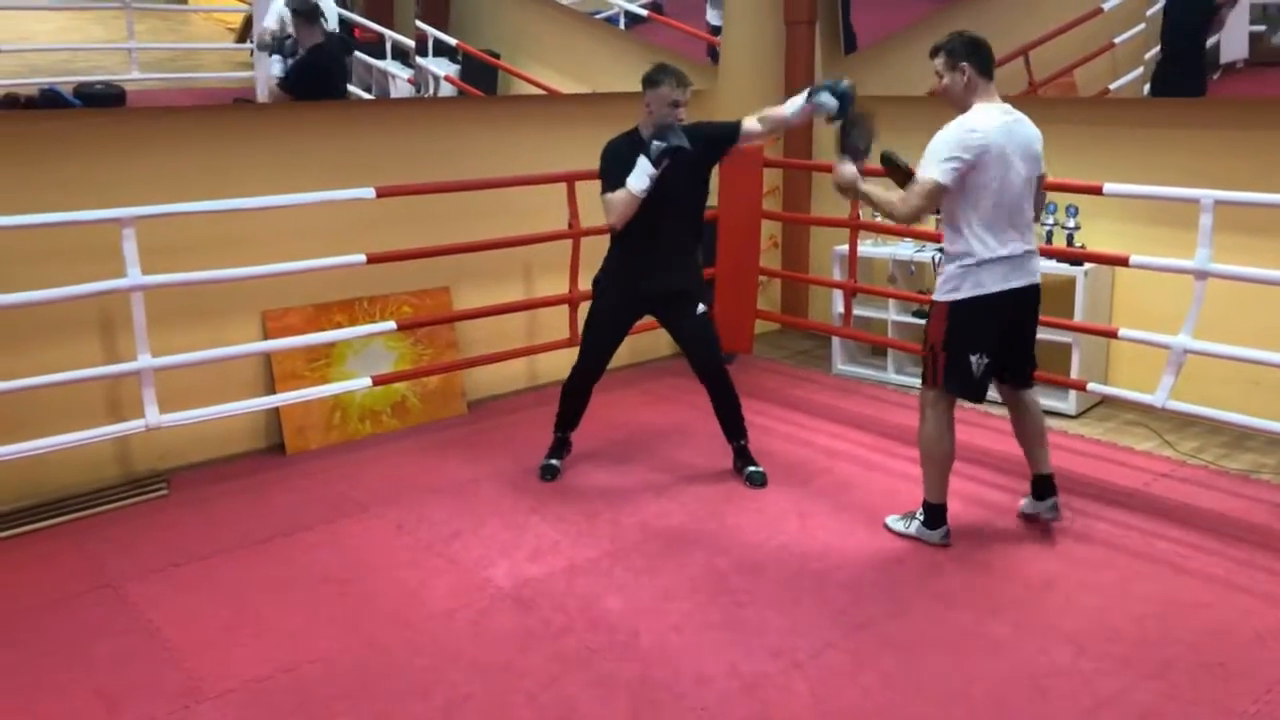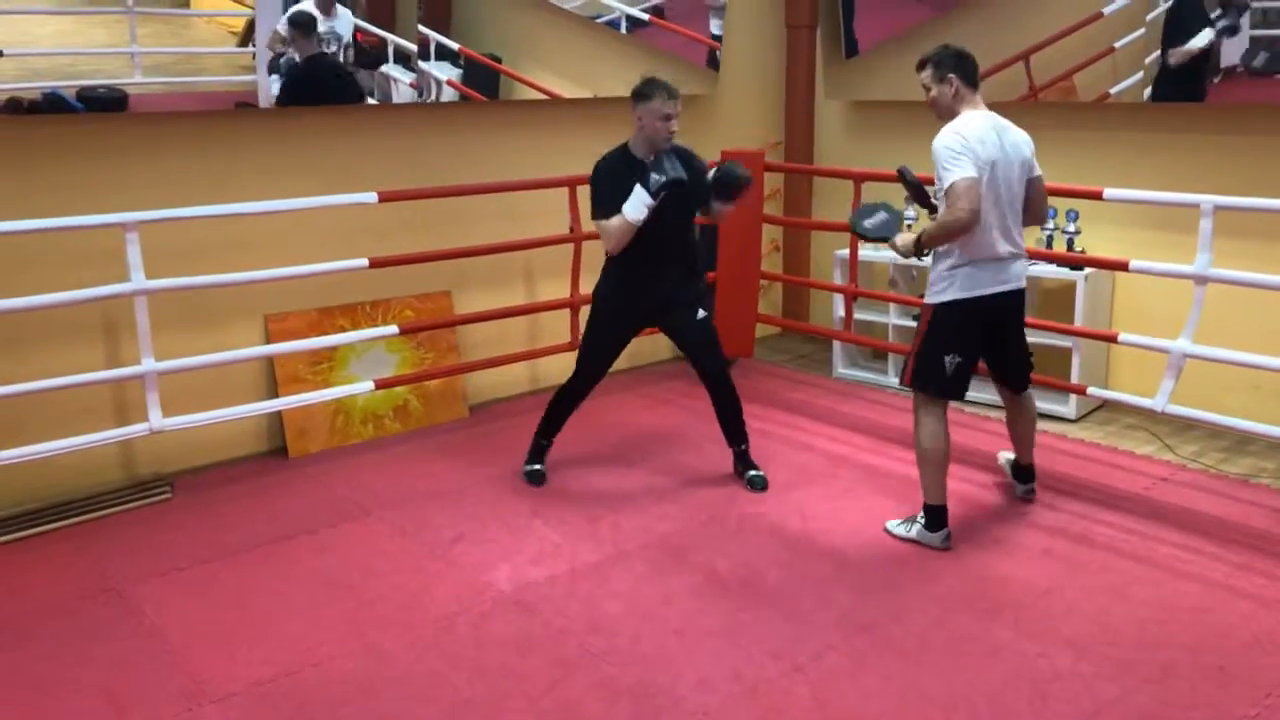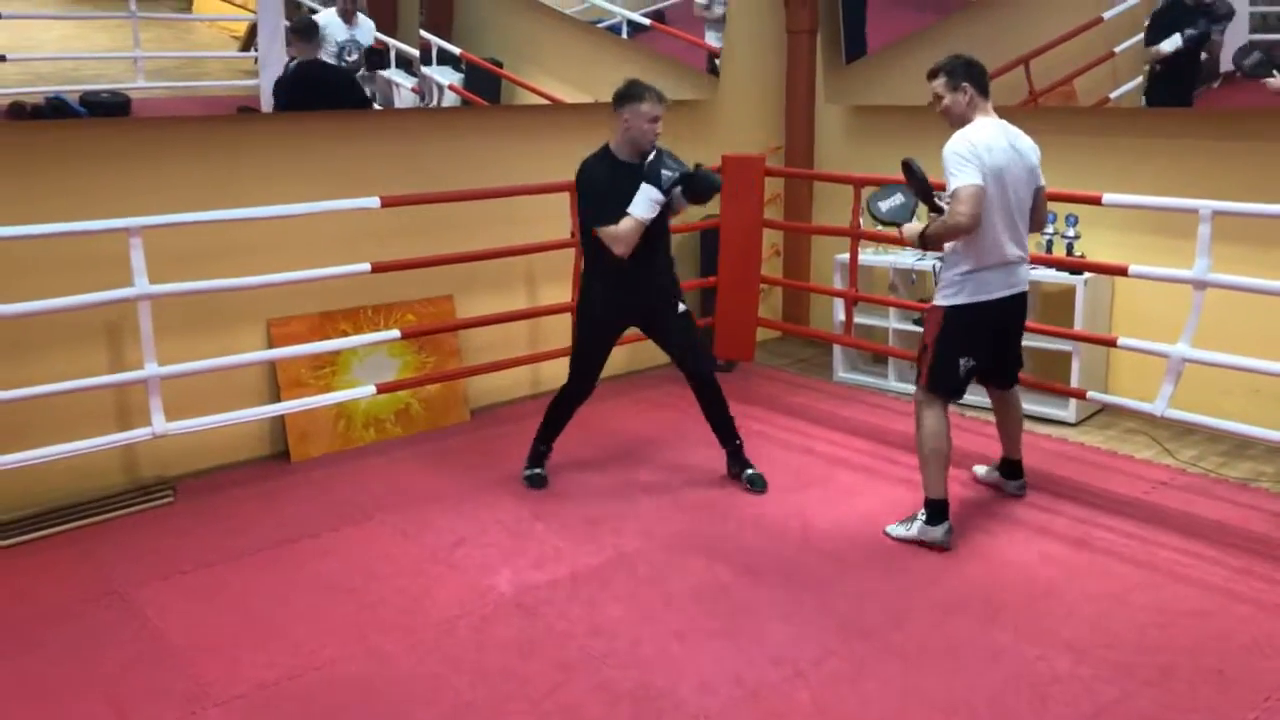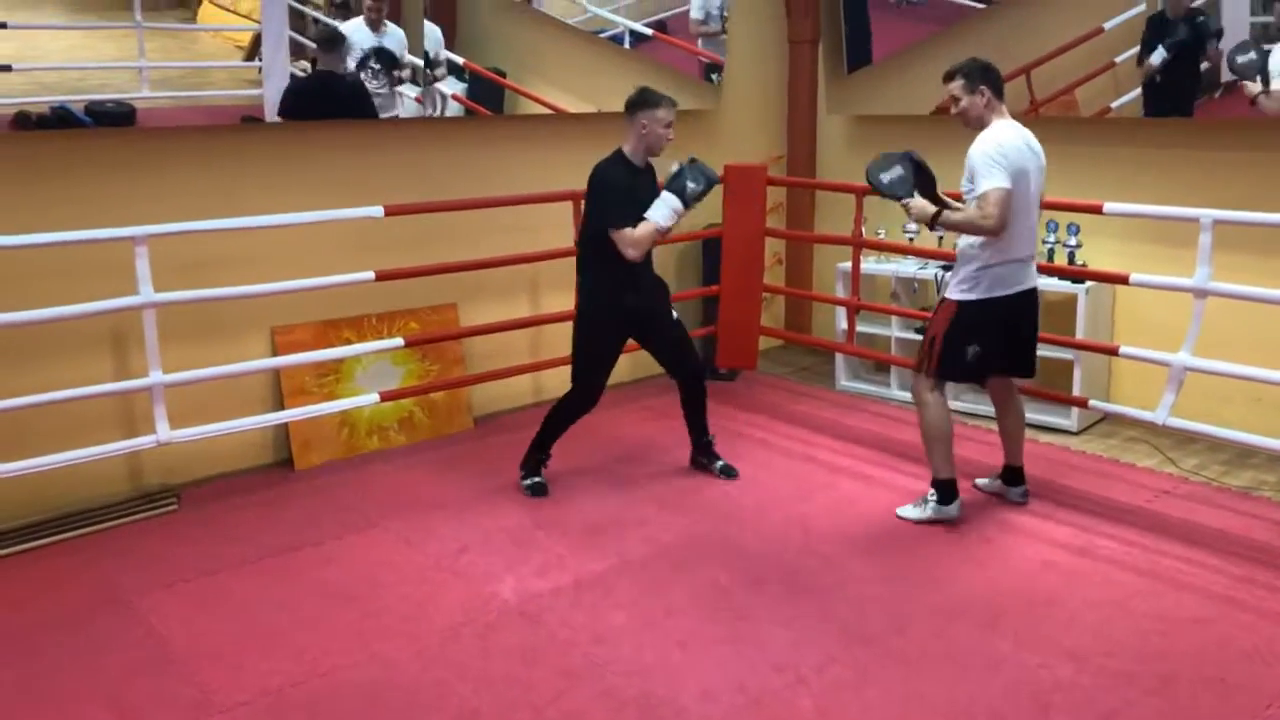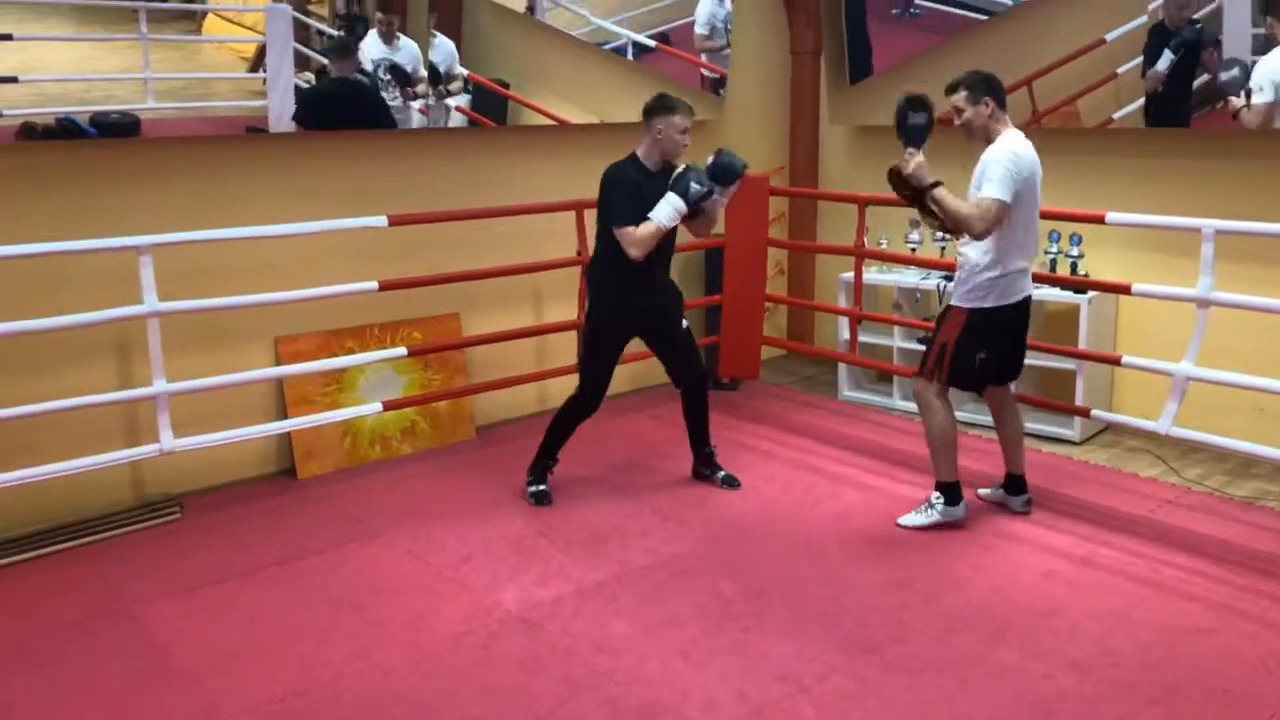
dt=0.2s
person 1, frame 1
left shoulder: (963, 132)
right shoulder: (1027, 130)
left elbow: (909, 209)
left wrist: (856, 183)
left hip: (971, 290)
right hip: (1022, 281)
left knee: (936, 400)
right knee: (1016, 389)
left ankle: (932, 517)
right ankle: (1043, 493)
person 1, frame 2
left shoulder: (954, 137)
right shoulder: (1017, 137)
left elbow: (962, 215)
right elbow: (1037, 212)
left wrist: (917, 241)
left hip: (958, 291)
right hip: (1009, 285)
left knee: (929, 401)
right knee: (1014, 386)
left ankle: (933, 521)
right ankle: (1024, 472)
person 1, frame 3
left shoulder: (964, 144)
right shoulder: (1024, 144)
left elbow: (964, 219)
right elbow: (1037, 217)
left wrist: (923, 233)
left hip: (967, 293)
right hip: (1012, 287)
left knee: (929, 398)
right knee: (1002, 384)
left ankle: (934, 515)
right ankle: (1011, 470)
person 1, frame 4
left shoulder: (989, 146)
right shoulder: (1026, 141)
left elbow: (990, 221)
left wrist: (934, 216)
right wrist: (952, 213)
left hip: (980, 290)
right hip: (1019, 286)
left knee: (926, 382)
right knee: (1002, 383)
left ankle: (943, 495)
right ankle: (1013, 478)
person 1, frame 5
left shoulder: (1002, 154)
right shoulder: (1018, 150)
left elbow: (981, 225)
left wrist: (928, 183)
right wrist: (952, 218)
left hip: (982, 298)
right hip: (1009, 295)
left knee: (929, 387)
right knee: (997, 391)
left ankle: (948, 498)
right ankle: (1015, 488)
person 2, frame 1
left shoulder: (703, 139)
right shoulder: (619, 149)
left elbow: (760, 124)
right elbow: (615, 216)
left wrist: (812, 101)
right wrist: (649, 163)
left hip: (680, 282)
right hip: (623, 281)
left knee: (711, 369)
right knee: (589, 366)
left ankle: (741, 452)
right ankle: (560, 443)
person 2, frame 2
left shoulder: (683, 159)
right shoulder: (610, 169)
left elbow: (715, 210)
right elbow: (611, 242)
left wrist: (724, 191)
right wrist: (646, 193)
left hip: (680, 292)
right hip: (623, 294)
left knee: (716, 373)
right knee: (585, 377)
left ankle: (742, 456)
right ankle: (539, 447)
person 2, frame 3
left shoulder: (654, 160)
right shoulder: (595, 172)
right elbow: (620, 244)
left wrist: (689, 194)
right wrist: (651, 190)
left hip: (658, 289)
right hip: (605, 296)
left knee: (701, 370)
right knee: (580, 383)
left ankle: (737, 456)
right ankle: (538, 453)
person 2, frame 4
left shoulder: (645, 170)
right shoulder: (609, 175)
right elbow: (632, 248)
left wrist: (684, 194)
right wrist: (673, 200)
left hip: (645, 296)
right hip: (603, 304)
left knee: (691, 371)
right knee: (585, 394)
left ankle: (702, 450)
right ankle: (533, 461)
person 2, frame 5
left shoulder: (671, 176)
right shoulder: (621, 177)
left elbow: (702, 228)
right elbow: (635, 247)
left wrist: (721, 189)
right wrist: (674, 199)
left hip: (659, 299)
right hip: (614, 304)
left knee: (694, 379)
right knee: (590, 395)
left ankle: (704, 460)
right ankle: (540, 468)
